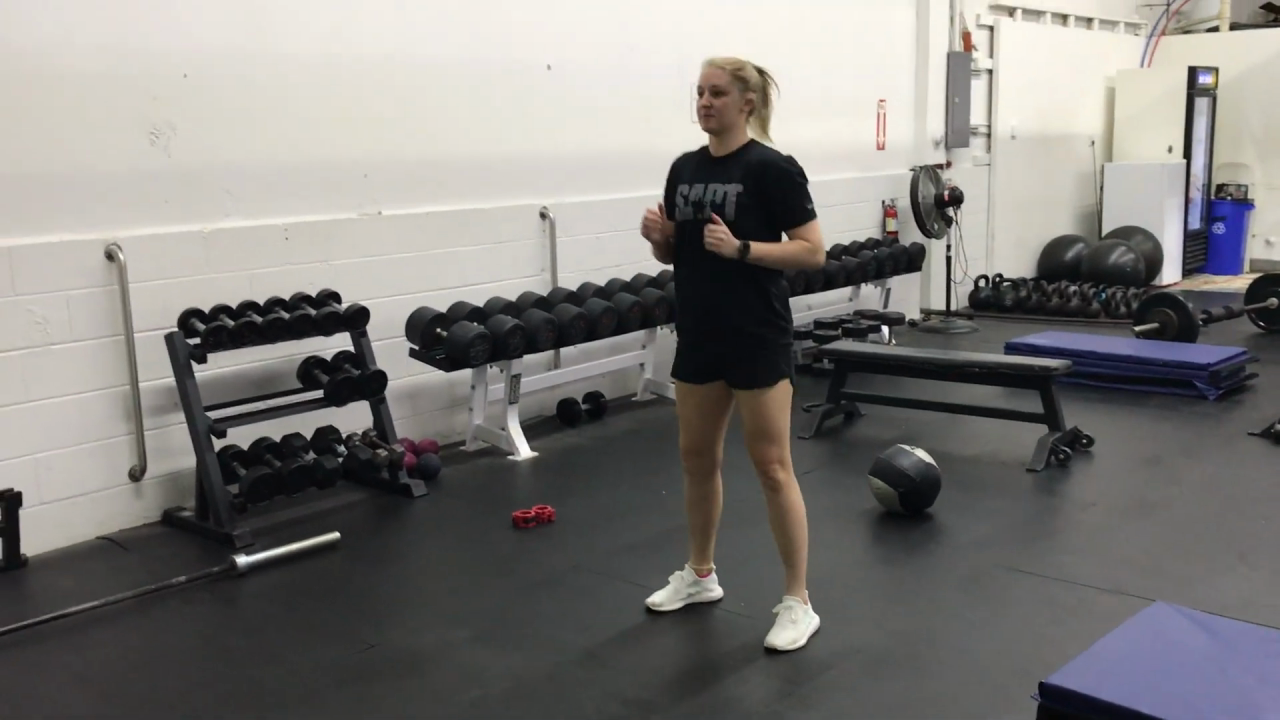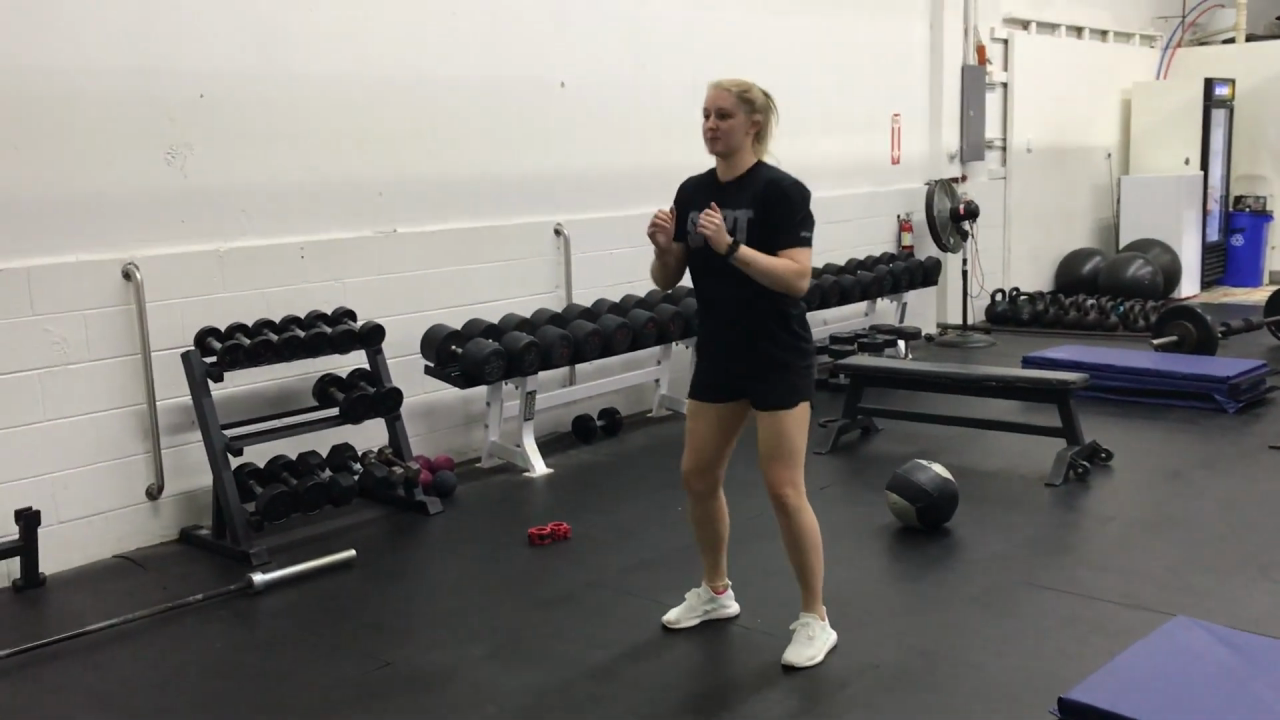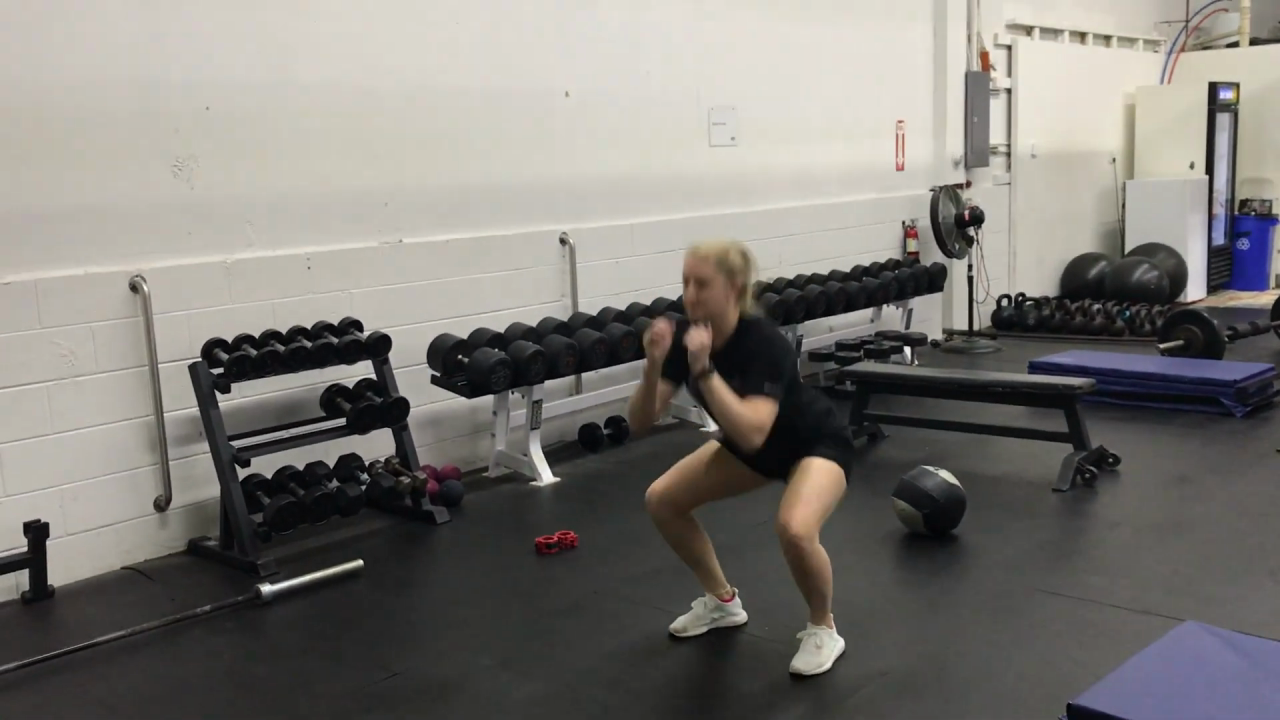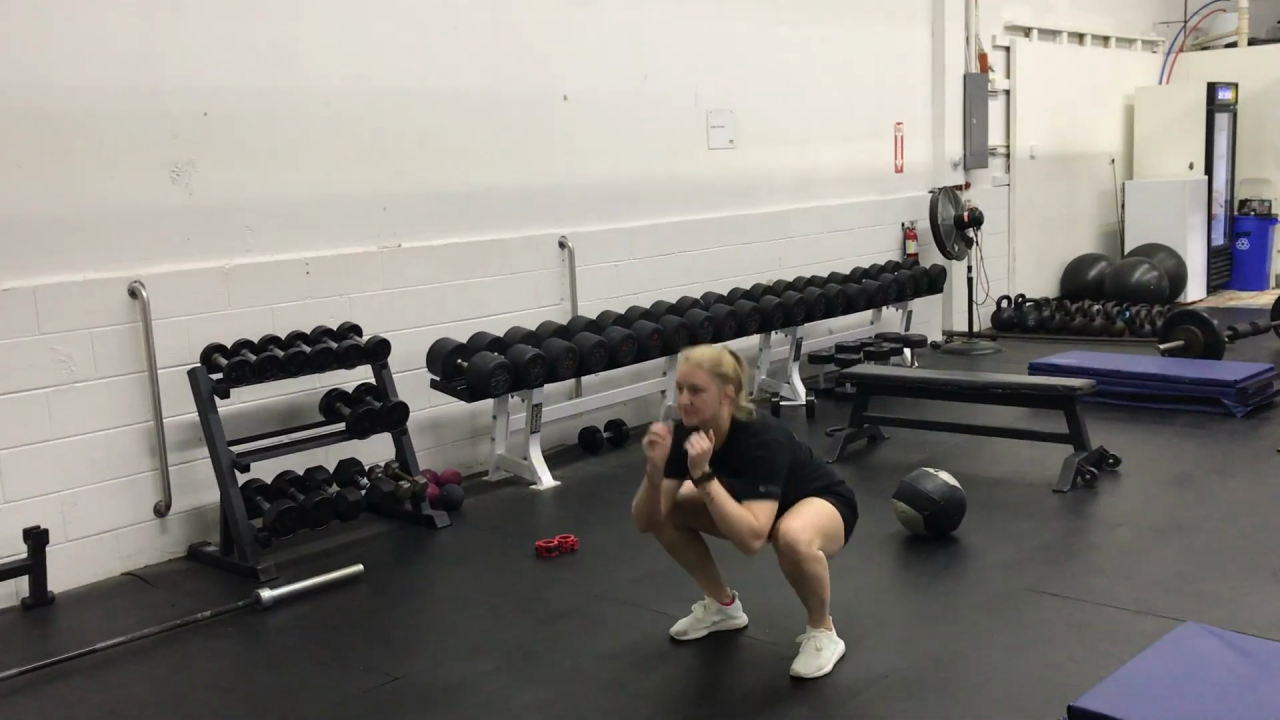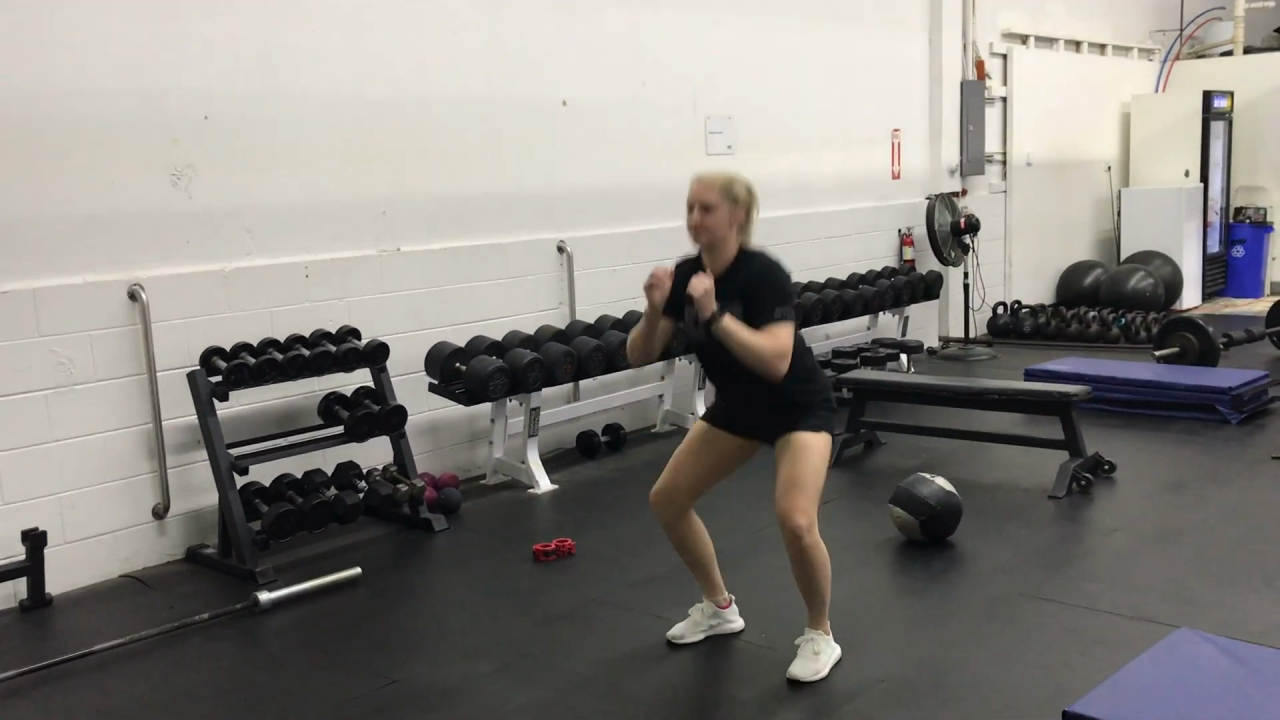
dt=0.4s
person 1, frame 1
left shoulder: (772, 168)
right shoulder: (683, 168)
left elbow: (812, 252)
right elbow: (673, 254)
left wrist: (739, 248)
right wrist: (657, 236)
left hip: (758, 338)
right hip: (697, 336)
left knee: (771, 466)
right knee: (697, 460)
left ankle: (798, 603)
right ankle: (700, 576)
person 1, frame 2
left shoulder: (781, 190)
right shoulder: (693, 192)
left elbow: (797, 281)
right elbow: (665, 281)
left wrist: (729, 245)
right wrist: (662, 246)
left hip: (779, 363)
right hip: (717, 360)
left knee: (783, 490)
right knee: (698, 477)
left ankle: (816, 620)
right ankle: (715, 593)
person 1, frame 3
left shoulder: (765, 343)
right shoulder: (685, 339)
left elbow: (750, 435)
right elbow: (640, 421)
left wrist: (705, 371)
right wrist: (653, 367)
left hip: (818, 446)
right hip: (745, 443)
left knee: (795, 529)
right knee: (661, 500)
left ankle: (822, 628)
right ankle: (722, 601)
person 1, frame 4
left shoulder: (762, 439)
right shoulder: (687, 434)
left elbow: (752, 539)
right elbow: (642, 520)
left wrist: (704, 474)
right wrist: (654, 469)
left hip: (823, 501)
left knee: (792, 539)
right knee: (664, 516)
left ankle: (823, 631)
right ankle: (723, 603)
person 1, frame 5
left shoulder: (765, 276)
right shoulder: (685, 273)
left elbow: (777, 360)
right elbow: (639, 355)
left wrist: (715, 314)
right wrist: (655, 309)
left hip: (799, 407)
right hip: (734, 407)
left knee: (795, 520)
right knee: (666, 500)
left ankle: (820, 636)
right ankle: (718, 606)
